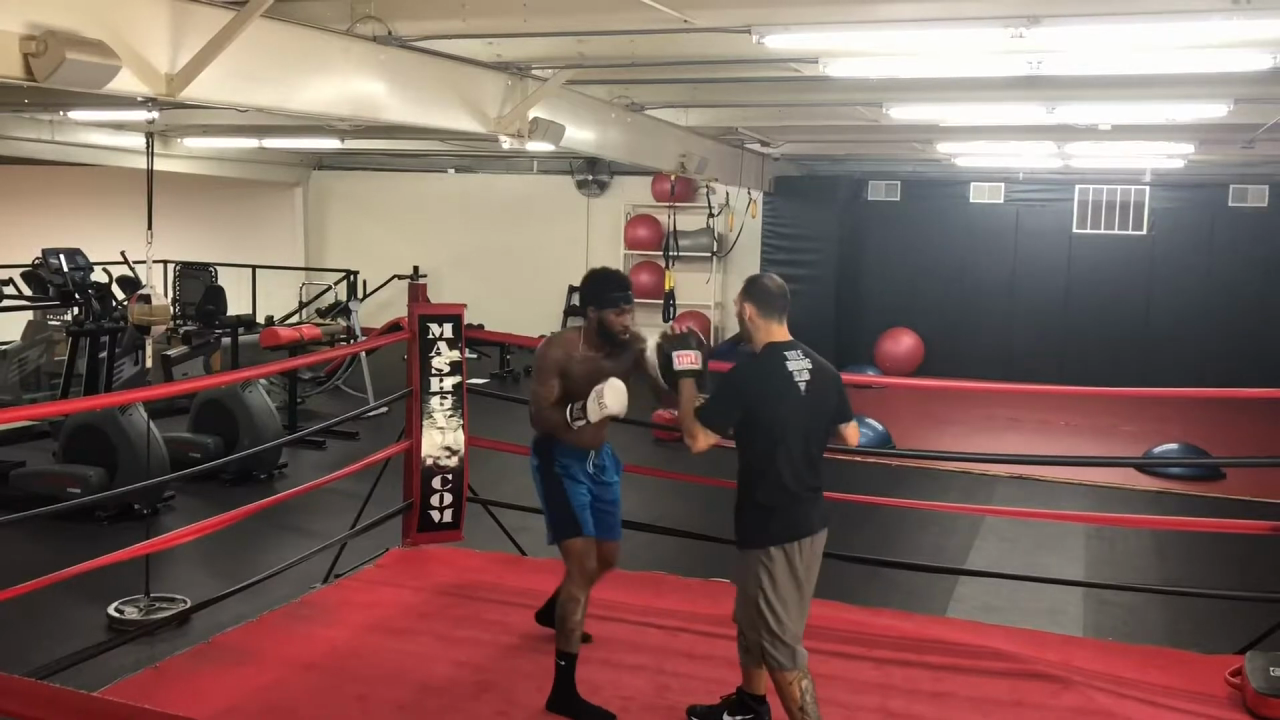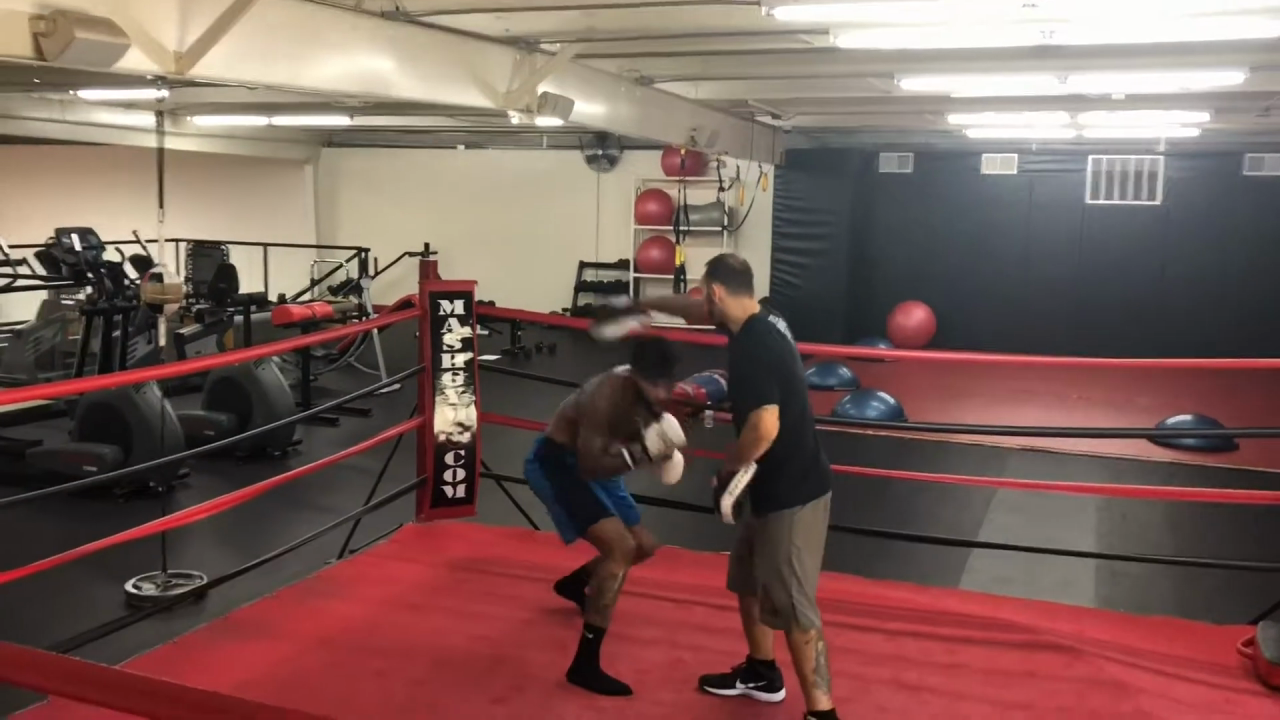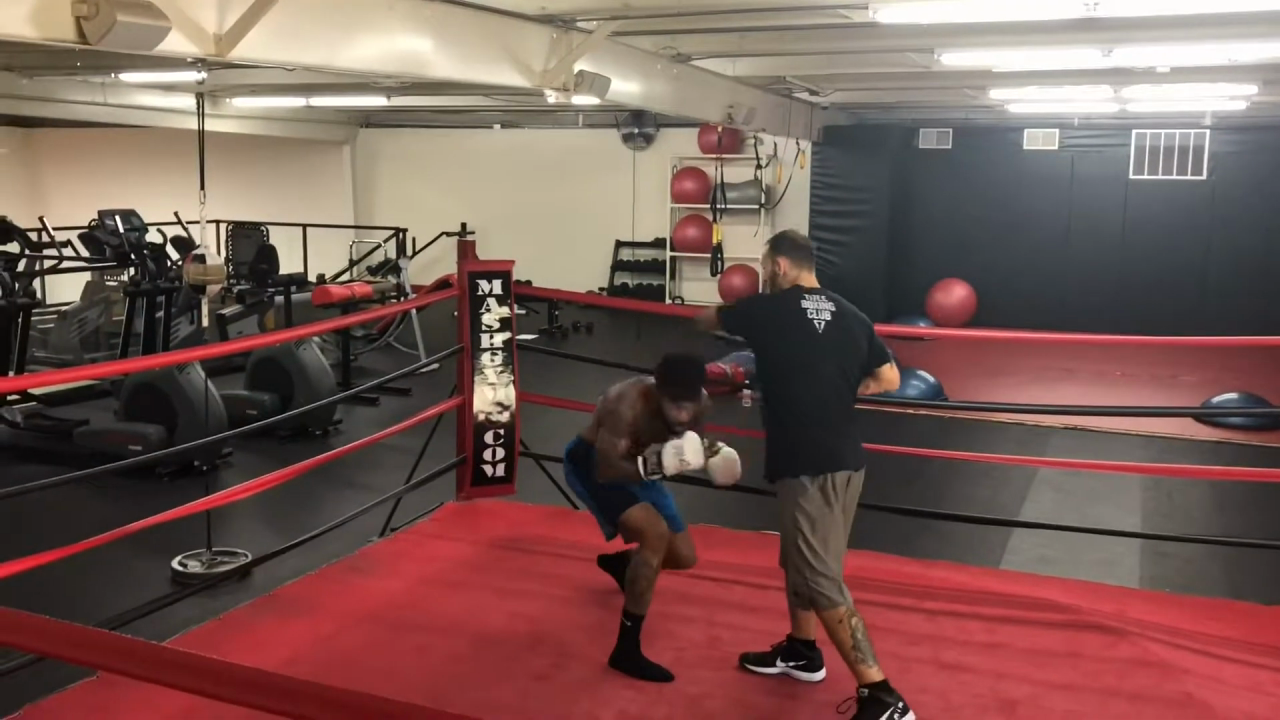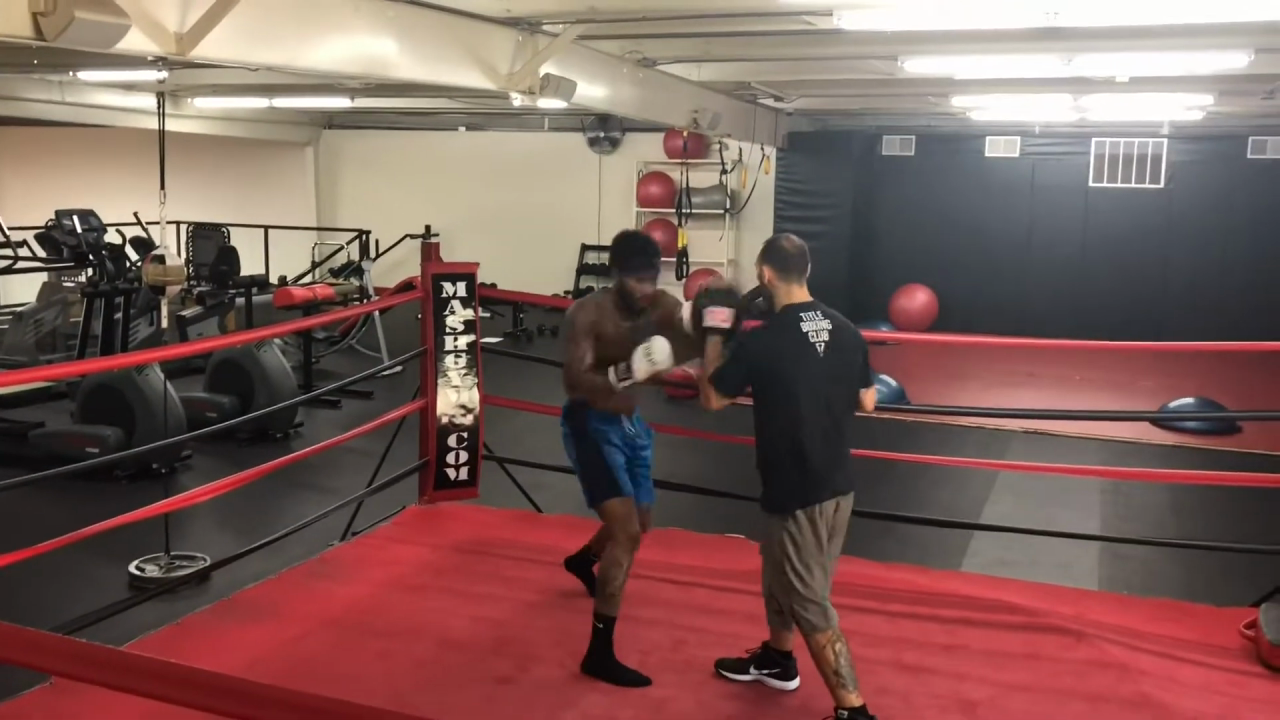
dt=1s
person 1, frame 1
left shoulder: (748, 374)
right shoulder: (822, 370)
left elbow: (697, 438)
right elbow: (850, 436)
left wrist: (685, 372)
left hip: (771, 527)
right hip: (809, 519)
left knee: (779, 640)
right knee: (753, 620)
person 1, frame 2
left shoulder: (752, 346)
right shoulder: (763, 321)
left elbow: (765, 427)
right elbow: (701, 309)
left wrist: (730, 470)
right wrist: (648, 304)
left hip: (793, 491)
right hip: (780, 484)
left knee: (791, 603)
right knee: (747, 578)
right ankle: (760, 671)
person 1, frame 3
left shoulder: (768, 311)
right shoulder: (851, 316)
left elbow: (714, 316)
right elbow: (889, 379)
left wrist: (714, 311)
left hip: (806, 467)
right hip: (843, 461)
left knee: (817, 578)
right knee: (798, 561)
right ankle: (799, 649)
person 1, frame 4
left shoulder: (761, 341)
right shoulder: (845, 330)
left elbow: (711, 399)
right elbow: (866, 401)
left wrist: (714, 334)
left hip: (797, 490)
right hip: (836, 482)
left knee: (807, 599)
right knee: (783, 578)
right ankle: (776, 659)
person 2, frame 1
left shoulder: (634, 346)
right shoulder: (556, 350)
left elbow: (668, 393)
right elbow: (539, 417)
right wrist: (586, 410)
left hip: (600, 459)
right hip: (559, 461)
left knee: (606, 557)
right knee: (583, 567)
left ankle: (554, 612)
person 2, frame 2
left shoulder: (649, 393)
right shoulder: (606, 396)
right elbow: (591, 468)
left wrist: (662, 451)
right wrist: (644, 449)
left hip: (593, 465)
right hip: (557, 464)
left knee: (644, 546)
right knee: (620, 547)
left ankle: (573, 584)
right ankle: (585, 665)
person 2, frame 3
left shoulder: (696, 402)
right shoulder: (628, 403)
left elbow: (688, 437)
right elbow: (606, 470)
left wrist: (710, 453)
right wrist: (660, 465)
left hip: (635, 466)
right hip: (592, 464)
left knee: (683, 556)
right knee: (655, 535)
left ankle: (618, 561)
right ankle: (627, 651)
person 2, frame 4
left shoulder: (664, 306)
right shoulder: (587, 312)
left elbow: (694, 352)
right elbow: (577, 384)
left wrist: (692, 340)
right wrist: (632, 369)
left hip: (629, 424)
right hip: (590, 425)
left knee: (638, 520)
right knee: (628, 533)
left ankle: (581, 561)
right ankle: (599, 655)
